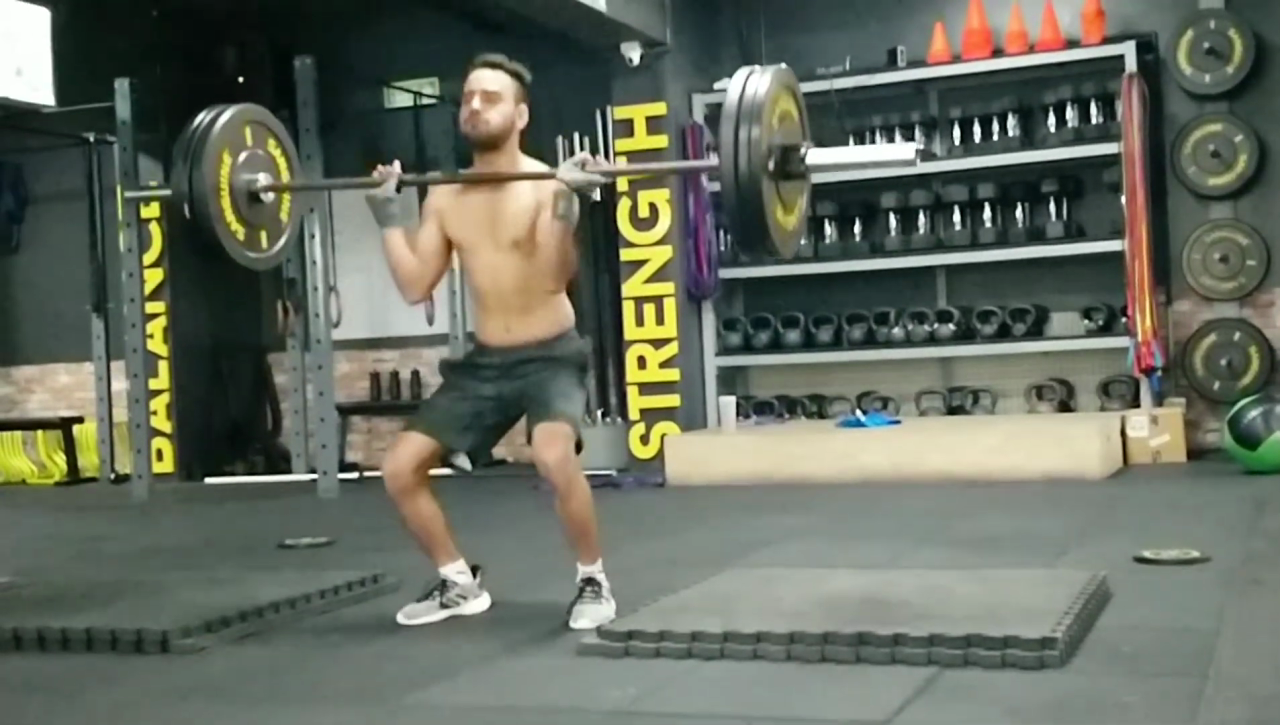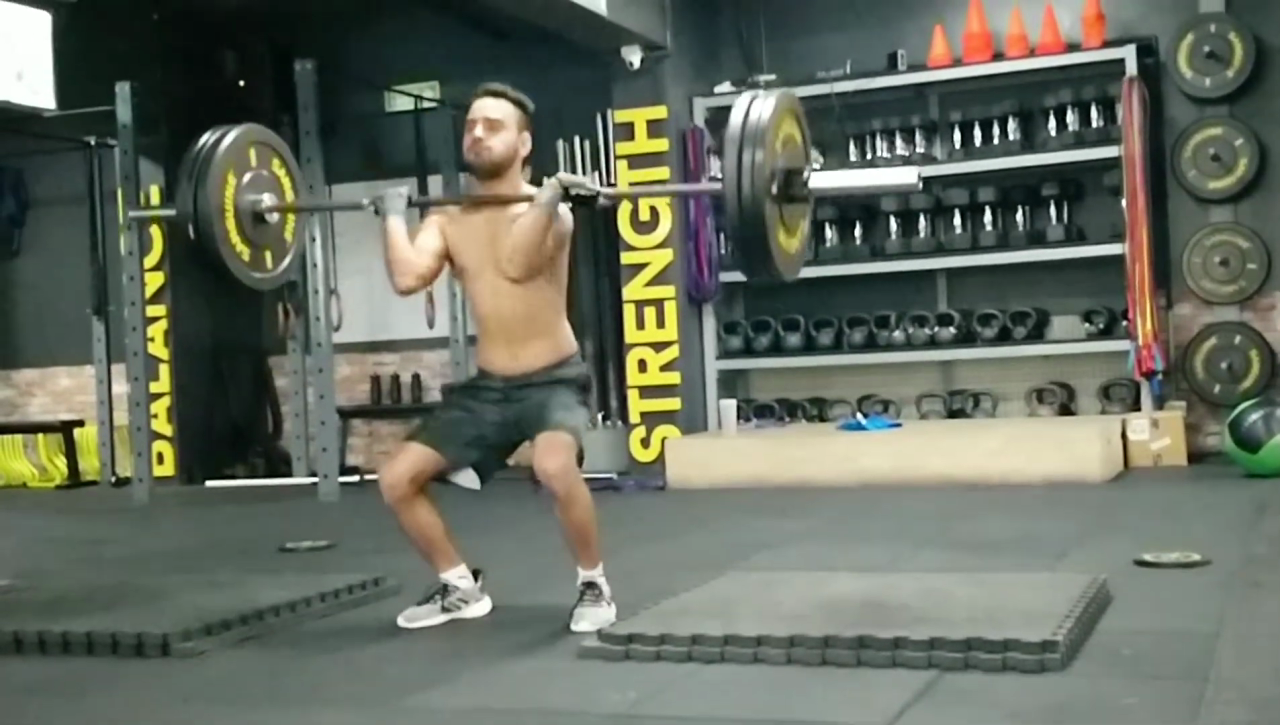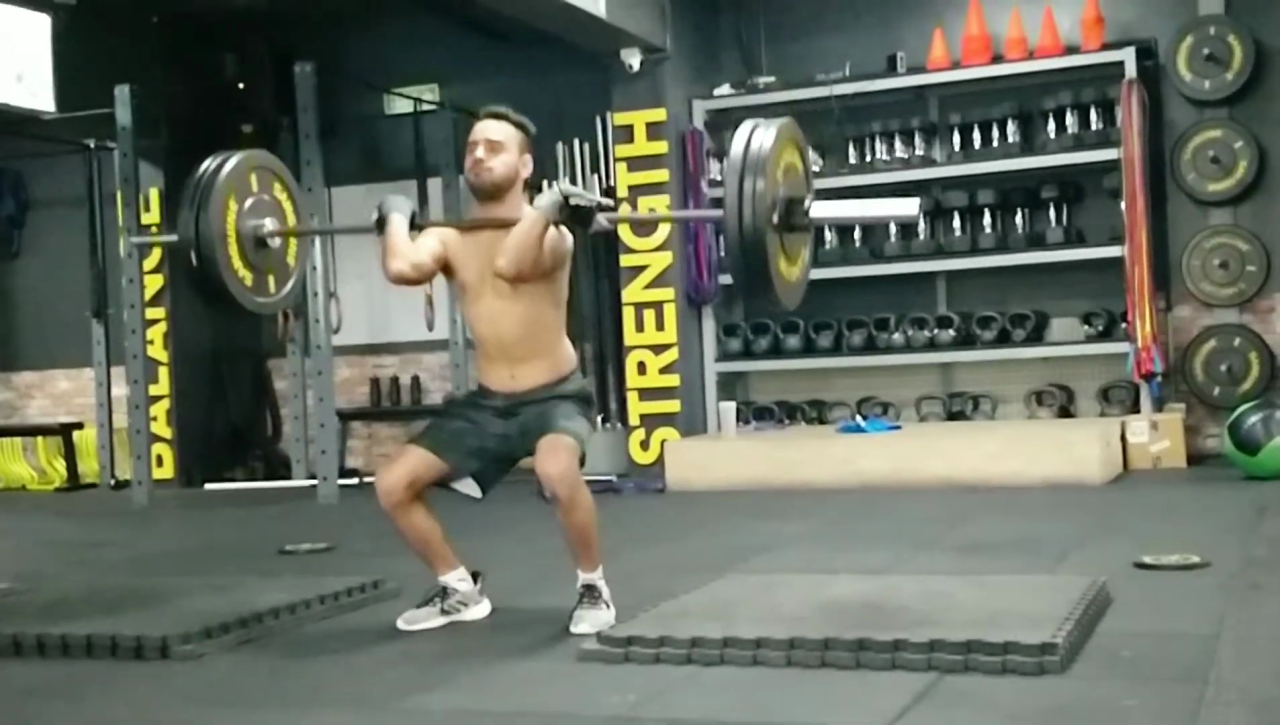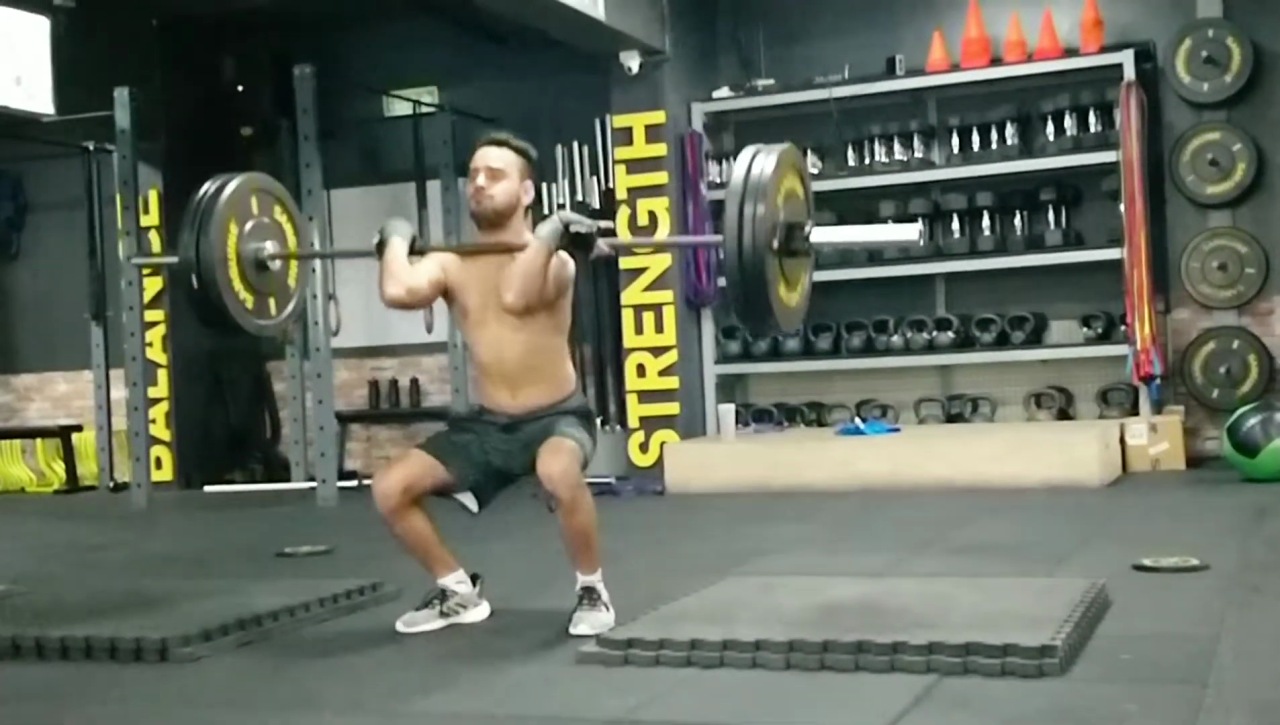
dt=0.2s
person 1, frame 1
left shoulder: (545, 184)
right shoulder: (442, 197)
left elbow: (552, 278)
right elbow: (415, 287)
left wrist: (568, 202)
right wrist: (388, 213)
left hip: (550, 357)
right hip: (484, 361)
left knee: (553, 454)
right knee: (400, 467)
left ankle: (593, 580)
right ankle: (459, 581)
person 1, frame 2
left shoulder: (550, 211)
right shoulder: (446, 219)
left elbow: (516, 266)
right elbow: (407, 277)
left wrist: (552, 195)
right wrist: (394, 212)
left hip: (552, 381)
right hip: (486, 387)
left knee: (554, 465)
right knee: (396, 479)
left ankle: (593, 584)
right ankle: (460, 584)
person 1, frame 3
left shoulder: (550, 234)
right shoulder: (447, 237)
left elbow: (508, 264)
right elbow: (401, 267)
left wrist: (551, 205)
right wrist: (396, 216)
left hip: (553, 399)
right hip: (486, 405)
left knee: (557, 469)
right knee: (392, 485)
left ankle: (593, 587)
right ankle: (459, 587)
person 1, frame 4
left shoulder: (554, 262)
right shoulder: (449, 264)
left elbow: (516, 297)
right elbow: (397, 292)
left wrist: (551, 232)
right wrist: (396, 241)
left hip: (554, 417)
right hip: (487, 424)
left knee: (558, 471)
right knee: (389, 488)
left ankle: (592, 590)
right ankle: (458, 589)
